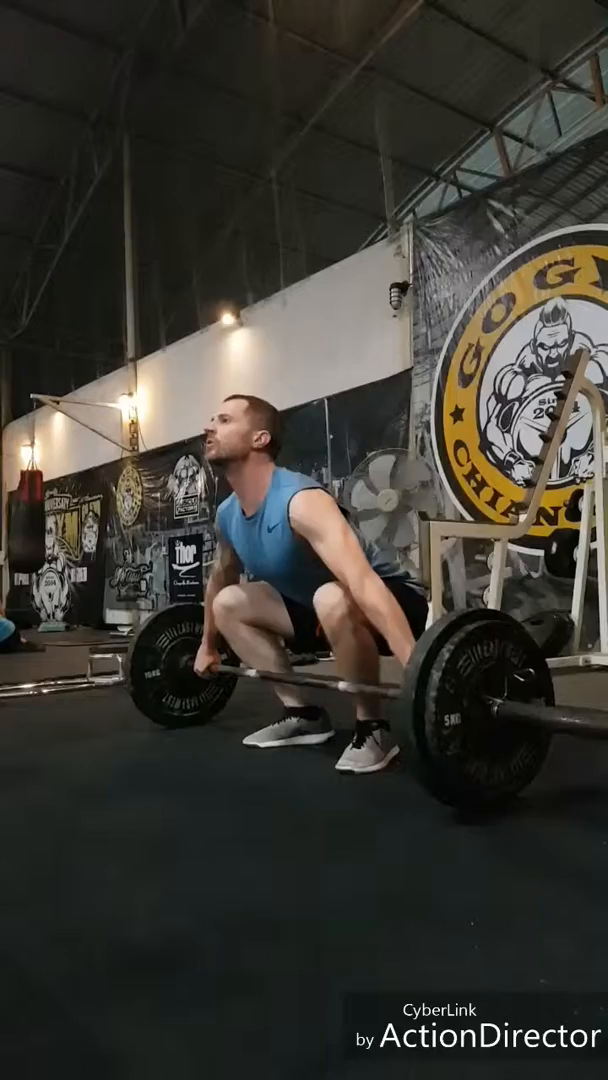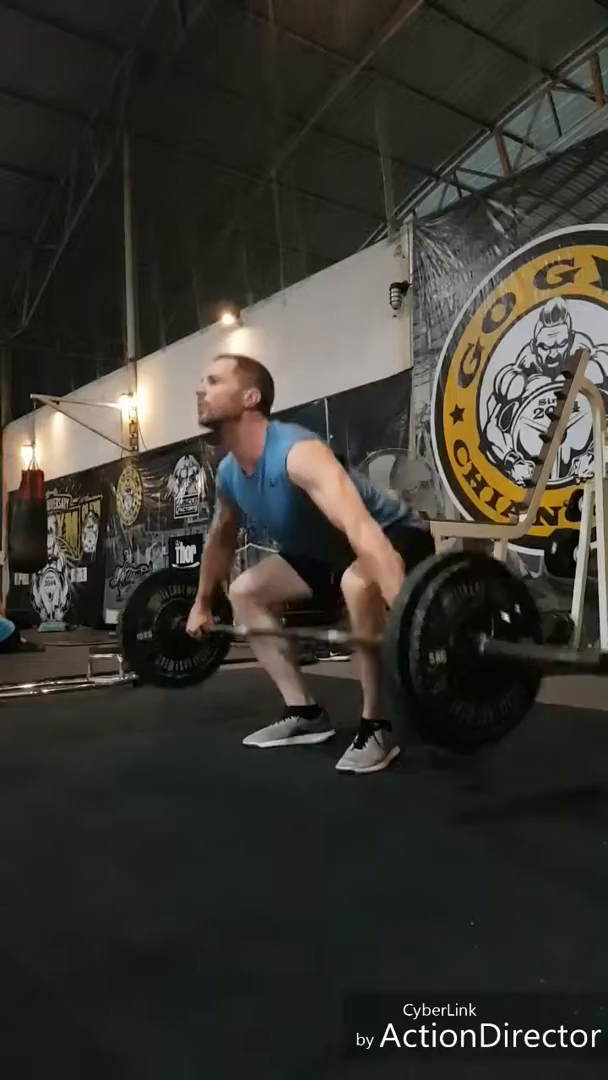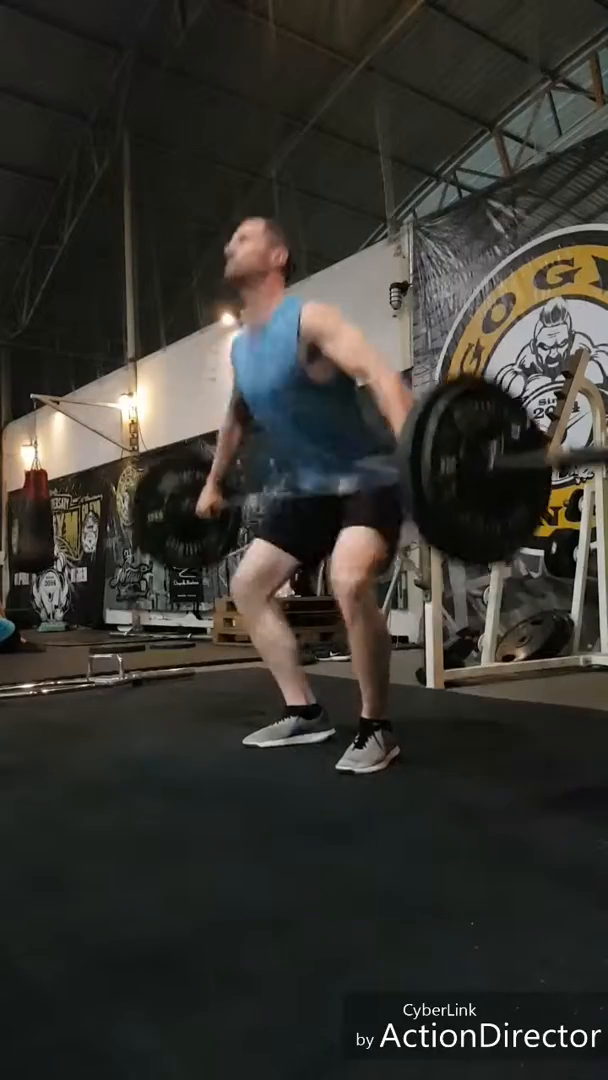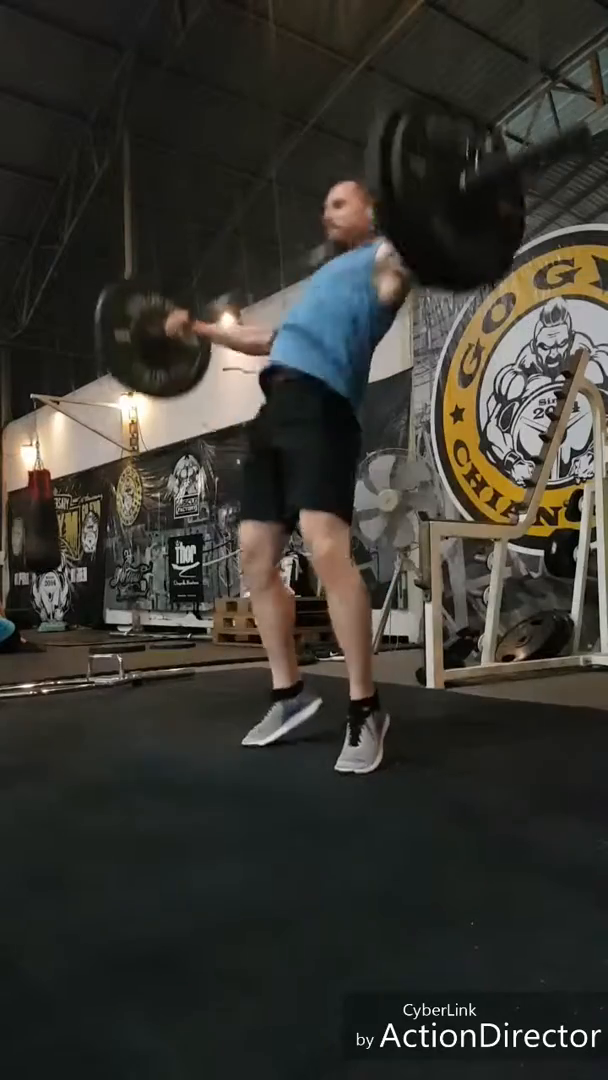
dt=0.3s
person 1, frame 1
left shoulder: (301, 502)
right shoulder: (228, 514)
left elbow: (363, 584)
right elbow: (220, 578)
right wrist: (207, 646)
left hip: (391, 602)
left knee: (334, 602)
right knee: (227, 604)
left ankle: (373, 729)
right ankle: (302, 713)
person 1, frame 2
left shoulder: (297, 455)
right shoulder: (228, 473)
left elbow: (362, 530)
right elbow: (219, 540)
right wrist: (202, 605)
left hip: (394, 542)
left knee: (361, 591)
right knee: (243, 592)
left ankle: (376, 729)
right ankle: (304, 713)
person 1, frame 3
left shoulder: (308, 318)
right shoulder: (241, 348)
left elbow: (380, 373)
right elbow: (236, 421)
right wrist: (214, 484)
left hip: (365, 482)
right hip: (308, 490)
left knee: (349, 581)
right knee: (248, 583)
left ankle: (375, 728)
right ankle: (303, 711)
person 1, frame 4
left shoulder: (381, 257)
right shoulder: (328, 274)
left elbow: (412, 264)
right elbow: (267, 336)
right wrist: (195, 327)
left hip: (320, 407)
right hip: (280, 406)
left knee: (325, 552)
right knee: (256, 557)
left ankle: (366, 711)
right ankle: (289, 693)
